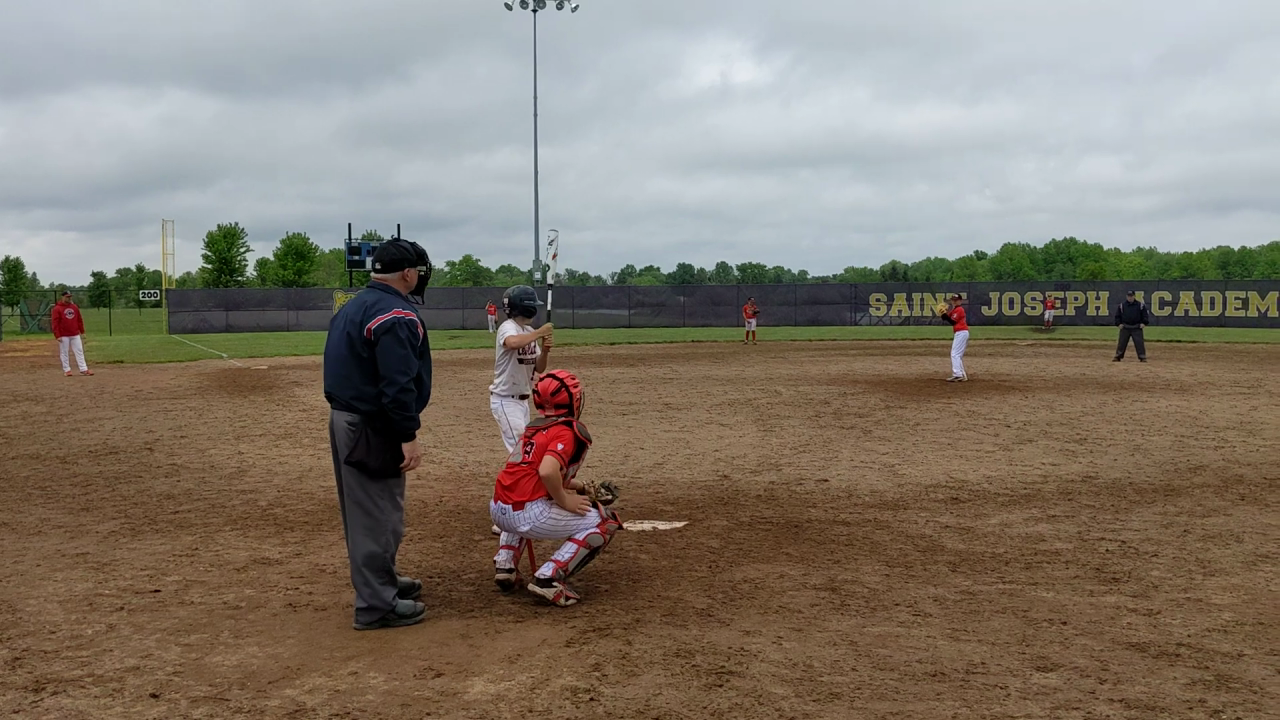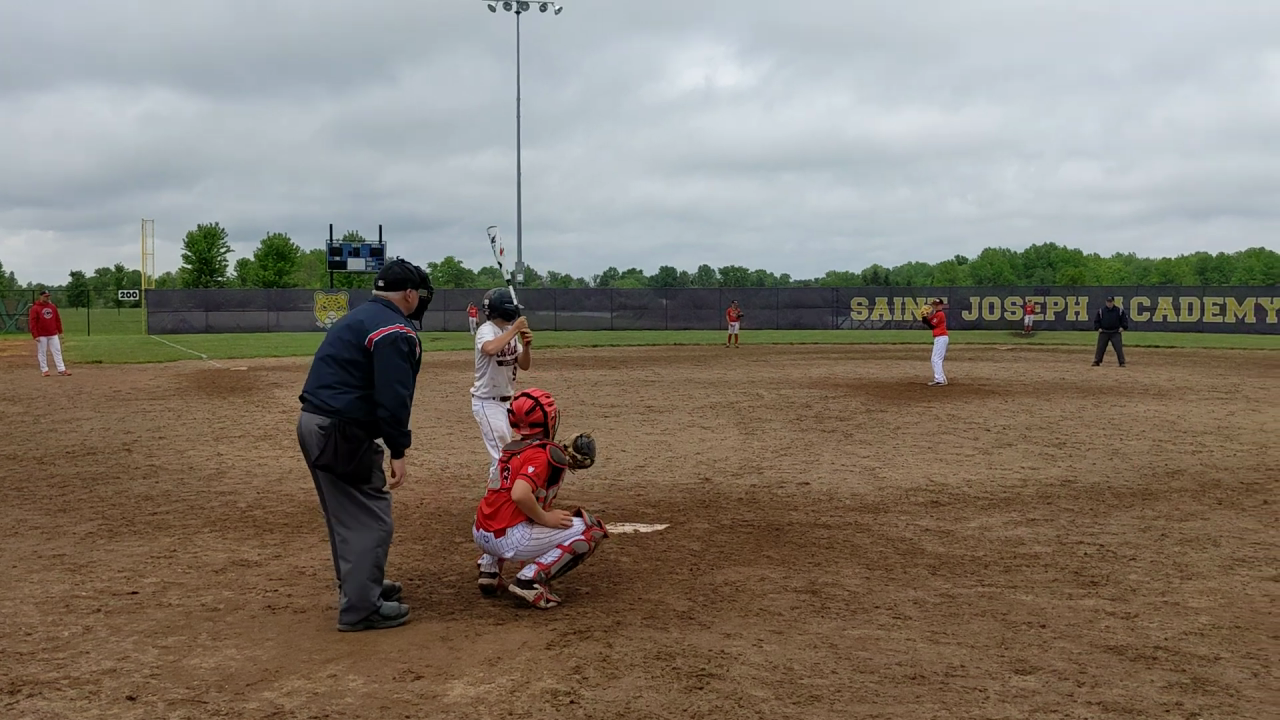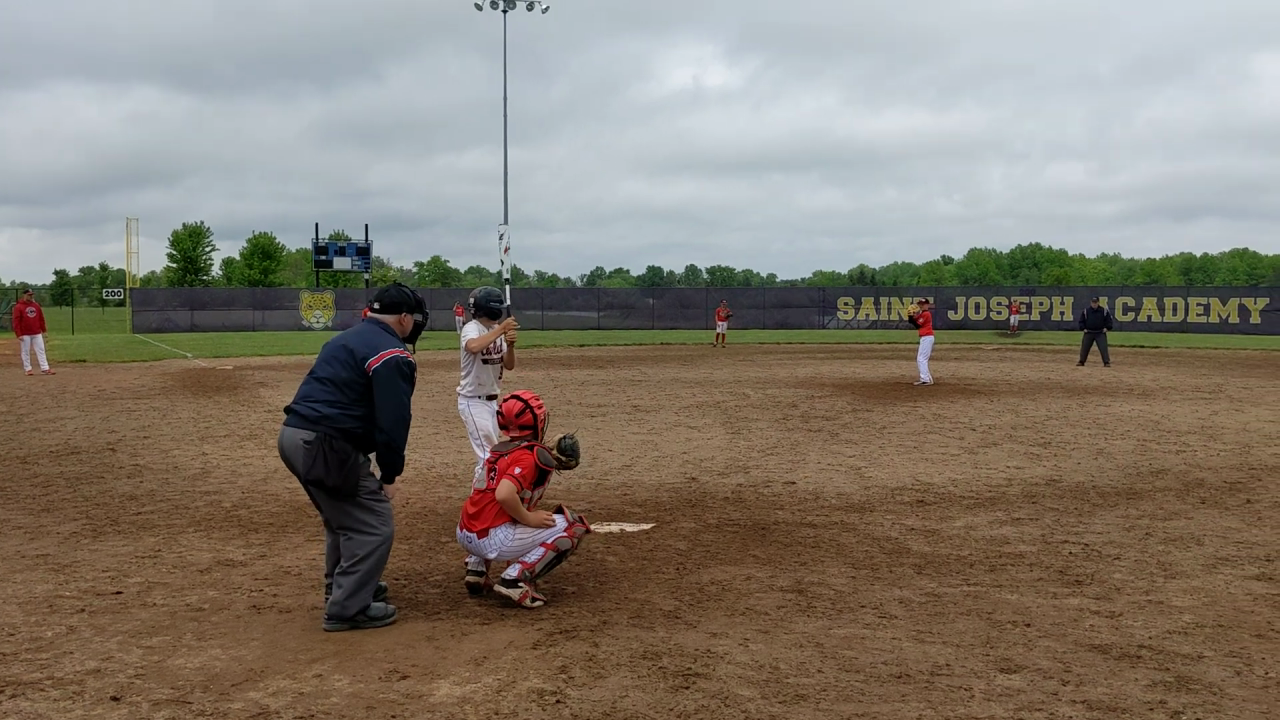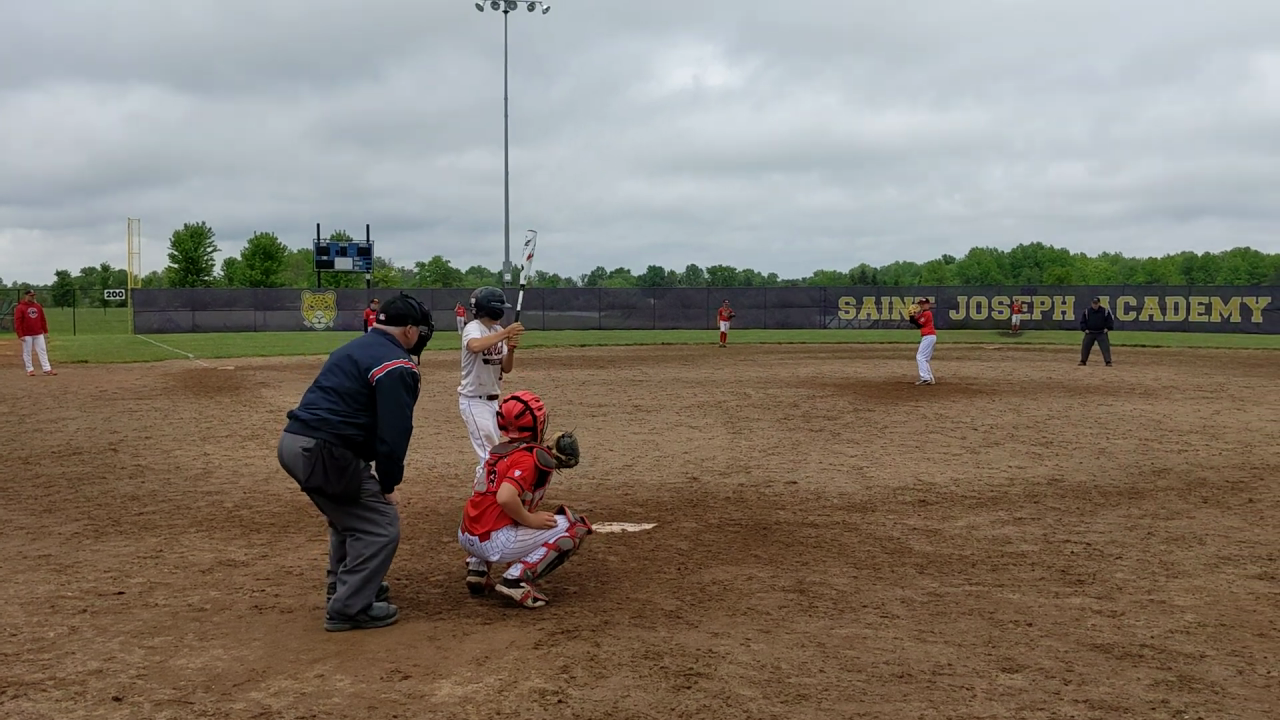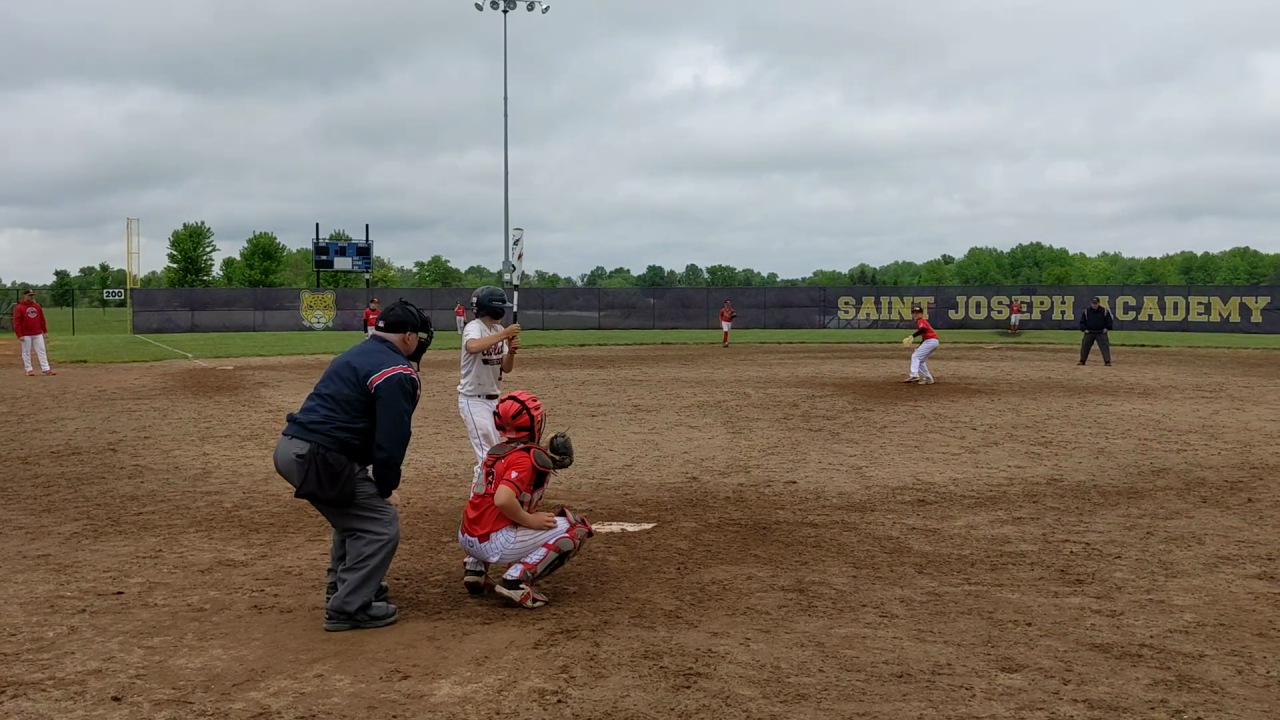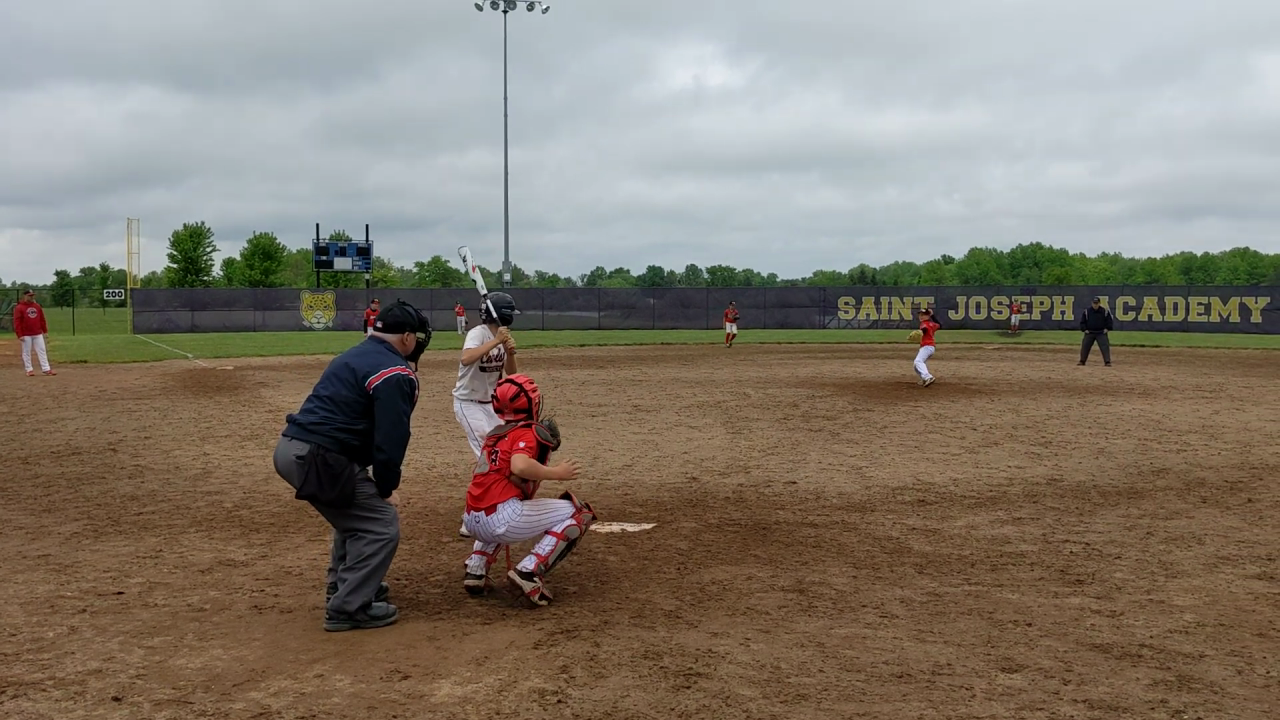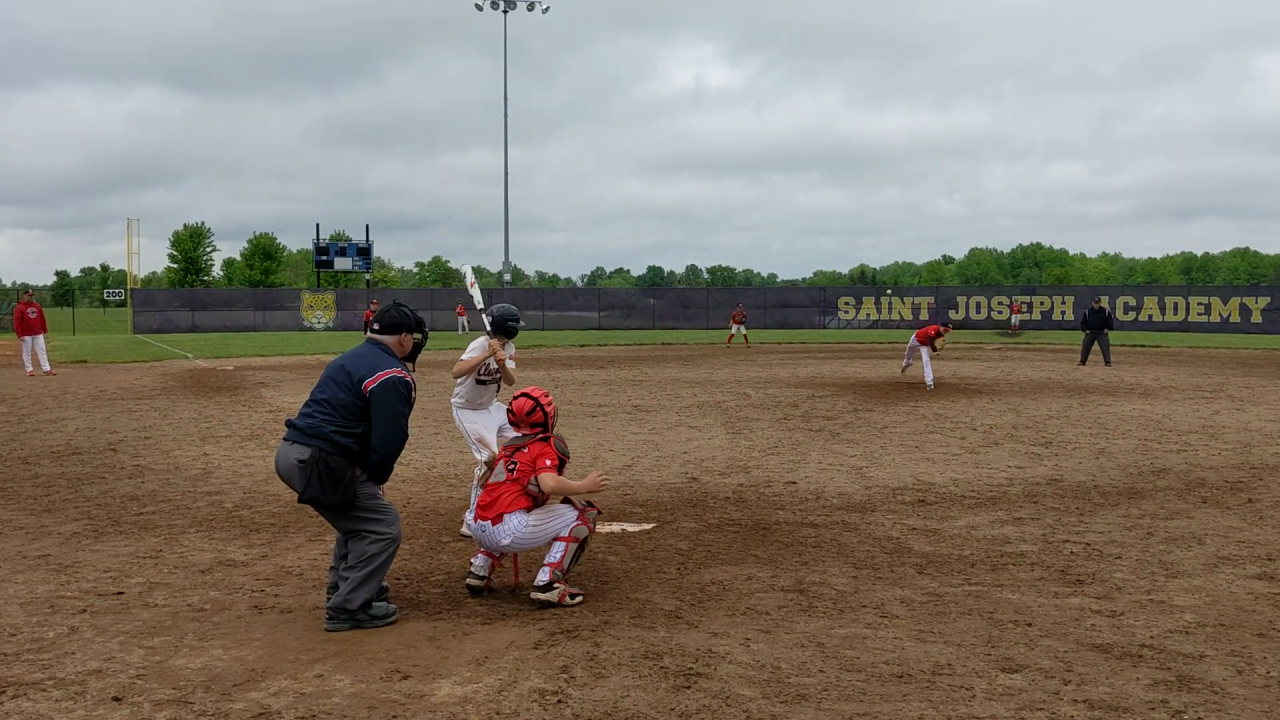
dt=0.3s
person 1, frame 1
left shoulder: (351, 307)
right shoulder: (396, 314)
right elbow: (398, 384)
right wrist: (408, 436)
left hip: (344, 418)
right hip: (371, 427)
left knee: (364, 511)
right knee: (378, 516)
left ankle: (378, 582)
right ankle: (376, 606)
person 1, frame 2
left shoulder: (354, 318)
right shoulder: (395, 330)
right elbow: (392, 398)
right wrist: (398, 452)
left hip: (314, 421)
right hip: (342, 431)
left knee: (346, 513)
right knee: (369, 518)
left ankle: (358, 584)
right ankle: (360, 607)
person 1, frame 3
left shoulder: (346, 338)
right shoulder: (392, 355)
right elbow: (392, 421)
right wrist: (389, 475)
left hip: (294, 434)
right hip: (324, 445)
left knee: (345, 514)
right knee: (374, 524)
left ankle: (343, 586)
right ankle: (347, 608)
person 1, frame 4
left shoulder: (353, 348)
right shoulder: (397, 366)
right elbow: (394, 431)
right wrist: (388, 484)
left hip: (295, 441)
right hip: (324, 451)
left knee: (351, 514)
right knee: (381, 525)
left ankle: (346, 586)
right ankle: (348, 608)
person 1, frame 5
left shoulder: (354, 355)
right shoulder: (397, 373)
right elbow: (392, 437)
right wrist: (387, 487)
left hip: (292, 445)
right hip: (319, 456)
left knee: (356, 512)
right knee: (381, 524)
left ankle: (343, 586)
right ankle: (348, 607)
person 1, frame 6
left shoulder: (354, 356)
right shoulder: (395, 374)
right elbow: (391, 438)
right wrist: (387, 488)
left hip: (292, 447)
right hip: (319, 457)
left knee: (356, 513)
right knee: (382, 524)
left ankle: (344, 587)
right ankle: (348, 607)
person 1, frame 7
left shoulder: (350, 358)
right shoulder: (393, 376)
right elbow: (388, 441)
left wrist: (367, 482)
right wrist: (375, 481)
left hip: (292, 451)
right hip: (319, 461)
left knee: (360, 514)
right knee: (384, 525)
left ankle: (345, 587)
right ankle: (348, 608)
person 2, frame 1
left shoulder: (535, 428)
right shoulder: (570, 431)
right elbow: (546, 471)
left wrist: (573, 485)
right wrist: (564, 501)
left hip: (499, 510)
right hip: (525, 514)
right knee: (606, 522)
left ankle: (505, 564)
right ankle: (549, 578)
person 2, frame 2
left shoulder: (512, 448)
right shoulder: (544, 453)
right elbow: (520, 495)
right wrist: (545, 518)
left hip: (481, 534)
right hip: (510, 539)
right knee: (592, 530)
left ankle: (489, 570)
right ankle: (531, 580)
person 2, frame 3
left shoulder: (500, 449)
right shoulder: (530, 455)
right elbow: (504, 494)
right wrist: (528, 518)
left hip: (465, 534)
right hip: (493, 540)
right knee: (574, 526)
left ankle: (477, 569)
right ankle: (516, 579)
person 2, frame 4
left shoulder: (499, 450)
right shoulder: (529, 457)
right elbow: (505, 498)
right wrist: (530, 520)
left hip: (467, 536)
right hip: (495, 543)
right knee: (575, 526)
left ankle: (478, 569)
right ankle: (519, 580)
person 2, frame 5
left shoulder: (497, 451)
right shoulder: (526, 457)
right elbow: (503, 500)
right wrist: (532, 521)
left hip: (467, 538)
right hip: (495, 543)
right knee: (576, 528)
left ankle: (476, 569)
right ankle: (518, 580)
person 2, frame 6
left shoulder: (496, 434)
right shoulder: (528, 432)
right elbow: (519, 466)
right wrist: (556, 473)
left hip: (474, 518)
right hip: (501, 518)
right knee: (579, 514)
left ankle: (477, 570)
right ankle: (529, 572)
person 2, frame 7
left shoulder: (509, 446)
right shoulder: (546, 447)
right elbow: (549, 485)
right wrist: (585, 486)
left hip: (480, 529)
right hip: (509, 530)
right knee: (583, 514)
left ankle: (480, 571)
right ankle: (548, 583)
person 3, frame 1
left shoulder: (529, 332)
right shoulder: (507, 327)
left elbow: (539, 368)
right elbow: (513, 343)
left wrist: (545, 350)
right wrist: (538, 335)
left hip: (523, 401)
right hip: (506, 402)
person 3, frame 2
left shoulder: (509, 331)
right shoulder: (486, 330)
left elbow: (524, 365)
right elbow: (491, 349)
left wrist: (526, 345)
right wrist: (514, 329)
left hip: (504, 401)
right hip: (487, 403)
left knee: (503, 454)
right knee: (502, 456)
person 3, frame 3
left shoulder: (496, 331)
right shoulder: (471, 328)
left elbow: (509, 365)
right elbow: (474, 347)
left wrist: (510, 345)
right wrist: (501, 329)
left hip: (491, 401)
right hip: (473, 402)
left knee: (490, 453)
right knee: (488, 455)
person 3, frame 4
left shoulder: (497, 330)
right shoulder: (473, 328)
left elbow: (506, 368)
right elbow: (475, 346)
left wrist: (510, 350)
right wrist: (506, 333)
left hip: (492, 401)
right hip: (474, 402)
left knee: (492, 454)
right knee: (489, 456)
person 3, frame 5
left shoulder: (499, 330)
right shoulder: (474, 327)
left elbow: (507, 368)
right elbow: (473, 347)
left wrist: (511, 351)
right wrist: (503, 334)
left hip: (492, 400)
right hip: (474, 401)
right knee: (488, 457)
person 3, frame 6
left shoulder: (501, 336)
right shoulder: (477, 333)
left elbow: (511, 371)
right elbow: (466, 358)
left wrist: (510, 352)
right wrist: (495, 341)
left hip: (489, 404)
right hip: (469, 404)
person 3, frame 7
left shoulder: (508, 346)
right shoulder: (480, 345)
left elbow: (510, 381)
right elbow: (456, 372)
left wrist: (502, 363)
right wrist: (486, 355)
left hip: (491, 407)
right hip: (467, 410)
right knee: (488, 458)
right ankle: (472, 523)
